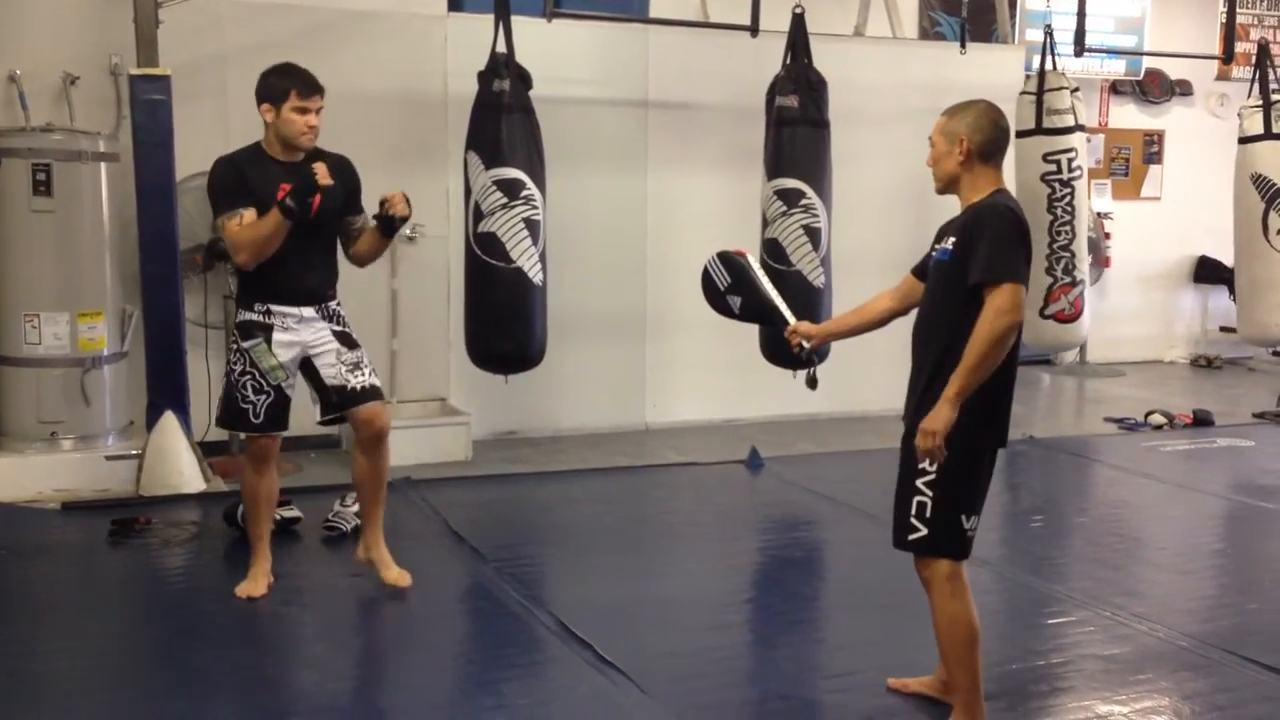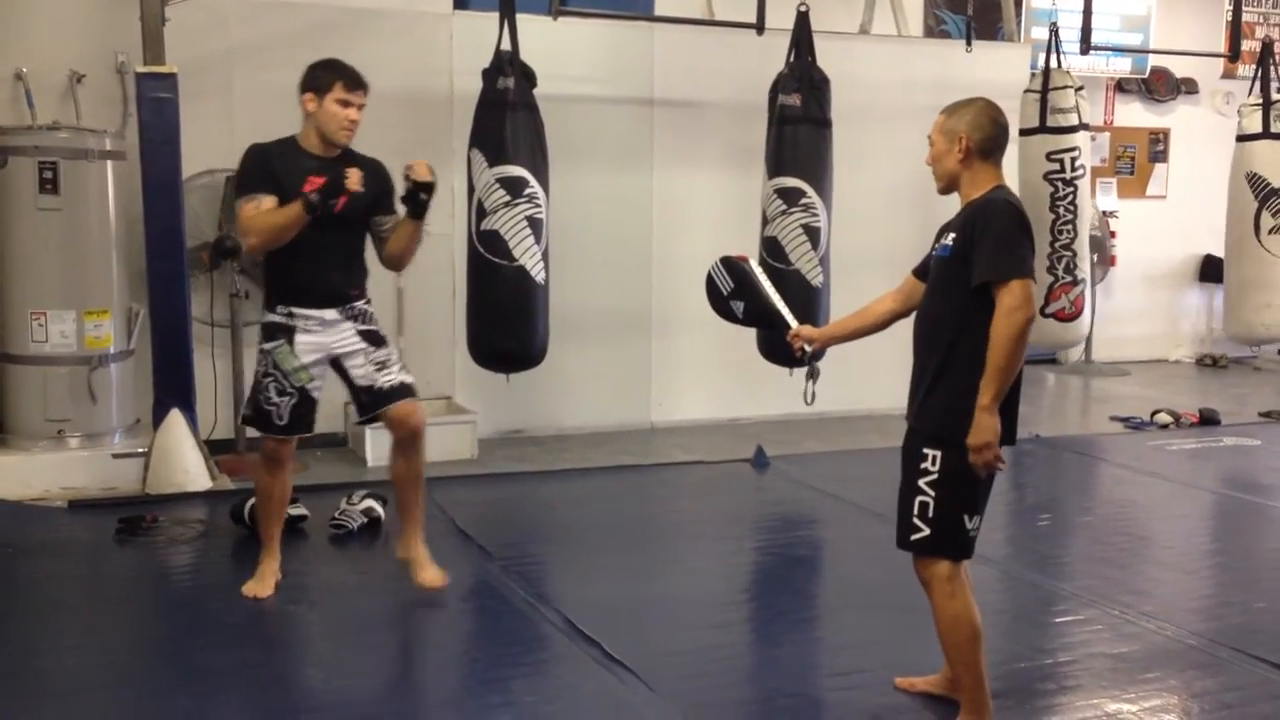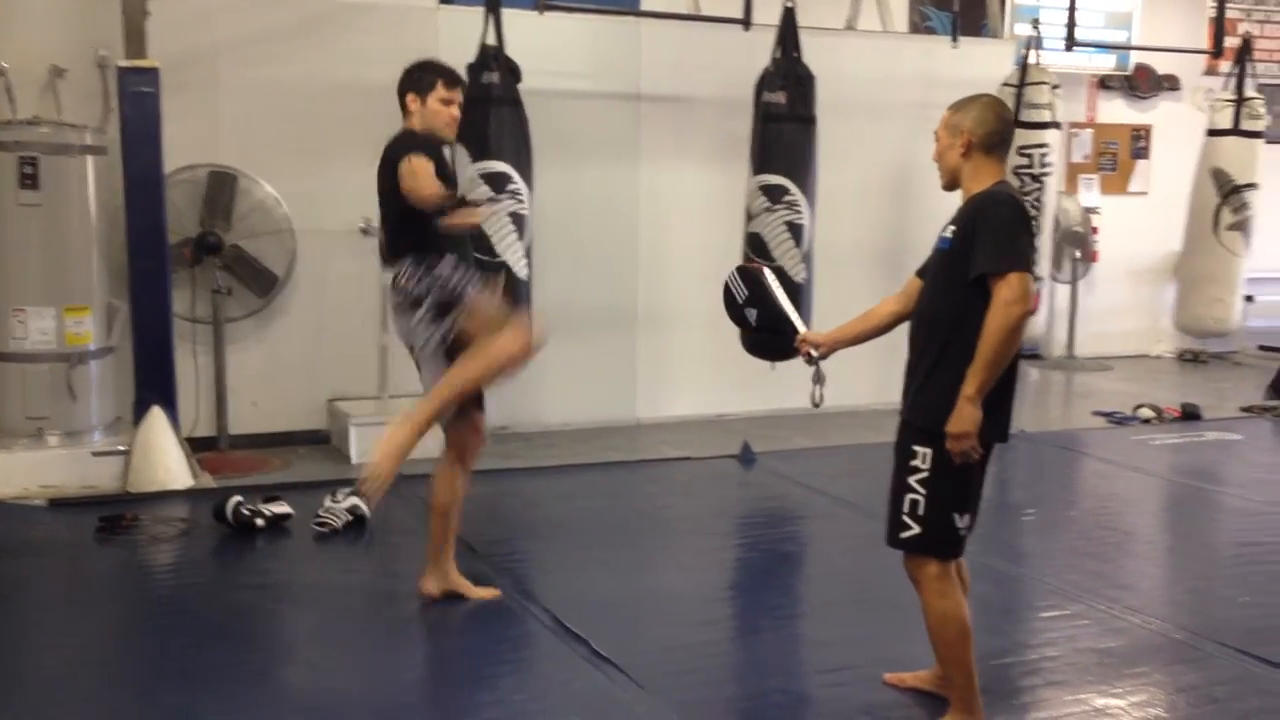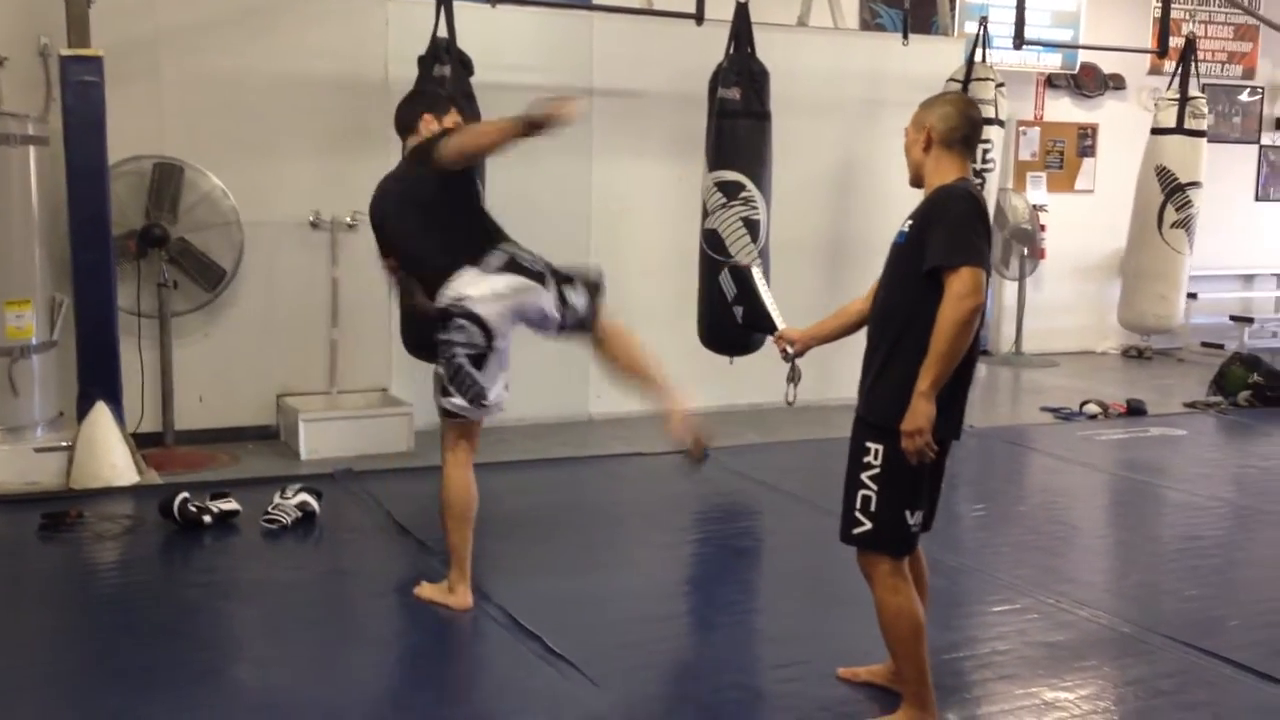
dt=0.5s
person 1, frame 1
left shoulder: (996, 218)
right shoulder: (961, 225)
left elbow: (1003, 315)
right elbow: (899, 298)
left wrist: (949, 404)
right wrist: (820, 330)
left hip: (955, 424)
right hip: (937, 417)
left knee: (939, 562)
right knee: (938, 555)
person 1, frame 2
left shoulder: (996, 214)
right shoulder: (962, 222)
left elbow: (1017, 309)
right elbow: (901, 300)
left wrist: (988, 409)
right wrist: (823, 335)
left hip: (963, 425)
right hip: (939, 418)
left knee: (937, 562)
right knee: (943, 555)
person 1, frame 3
left shoulder: (997, 208)
right shoulder: (969, 215)
left elbow: (1014, 302)
right elbow: (906, 300)
left wrist: (971, 399)
right wrist: (830, 340)
left hip: (954, 418)
right hip: (934, 413)
left knee: (928, 559)
right knee: (941, 552)
person 1, frame 4
left shoulder: (954, 204)
right shoulder: (938, 208)
left elbow: (967, 297)
right elbow: (882, 299)
left wrist: (925, 396)
right wrist: (808, 336)
left hip: (905, 414)
right hip: (894, 408)
left knee: (880, 555)
right knee: (902, 546)
right ankle: (902, 667)
person 2, frame 1
left shoulder: (339, 170)
right shoulder: (233, 171)
left elbow: (357, 251)
right elbow: (244, 253)
left wrist: (387, 226)
right wrist: (295, 201)
left hip: (324, 316)
right hip: (264, 322)
left knee: (374, 420)
right knee: (261, 446)
left ankle: (374, 543)
right ankle: (260, 562)
person 2, frame 2
left shoulder: (370, 173)
right shoulder: (266, 160)
left elbow: (394, 256)
right elbow: (254, 236)
left wrist: (416, 207)
right wrist: (321, 197)
left hip: (352, 317)
right hip: (290, 323)
left knee: (409, 420)
right knee: (277, 447)
left ankle: (412, 544)
right ankle: (269, 561)
person 2, frame 3
left shoulder: (426, 154)
right shoulder: (412, 146)
right elbow: (421, 186)
left wrist: (467, 250)
right wrist: (451, 206)
left hip: (444, 310)
right hip: (428, 276)
left knee: (466, 439)
right knee: (515, 338)
left ankle: (440, 571)
right ankle: (407, 425)
person 2, frame 4
left shoulder: (385, 199)
right shoulder: (445, 150)
left elbow: (414, 286)
right elbow: (463, 146)
right wrist: (529, 119)
left hip: (461, 311)
right hip: (510, 275)
left knee: (460, 444)
right knee: (599, 321)
left ankle: (458, 584)
right ankle: (673, 409)
